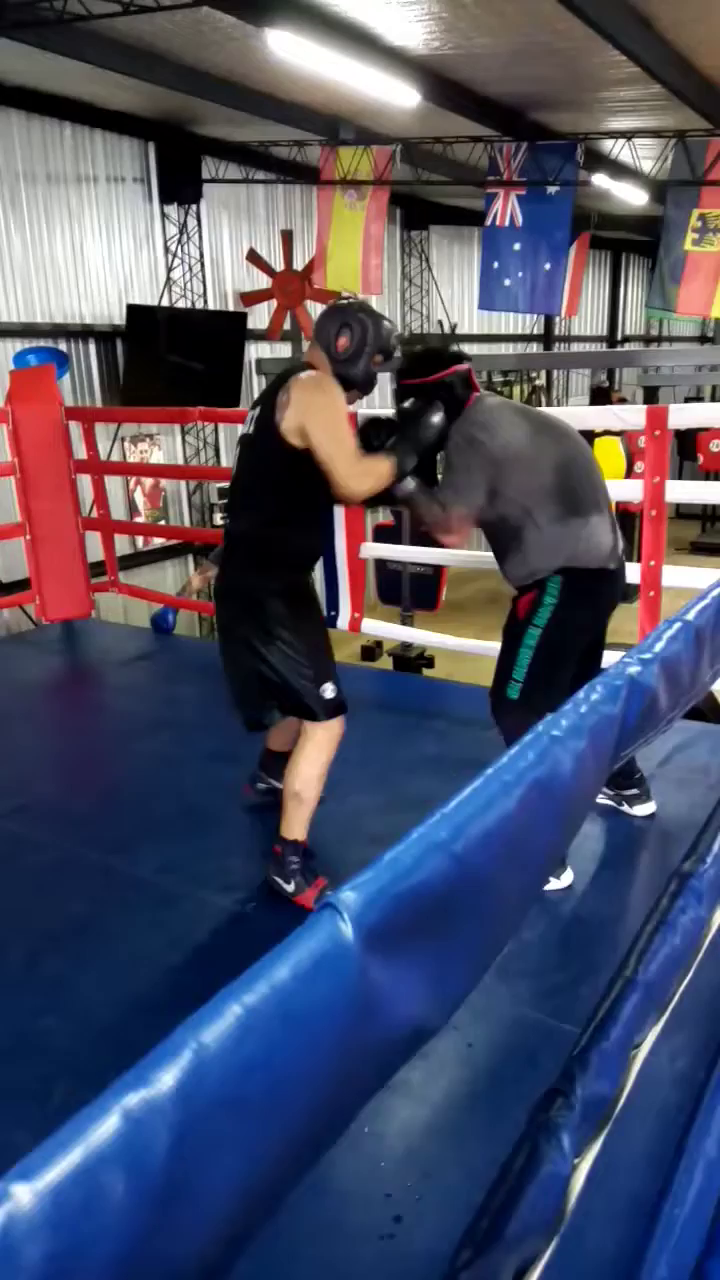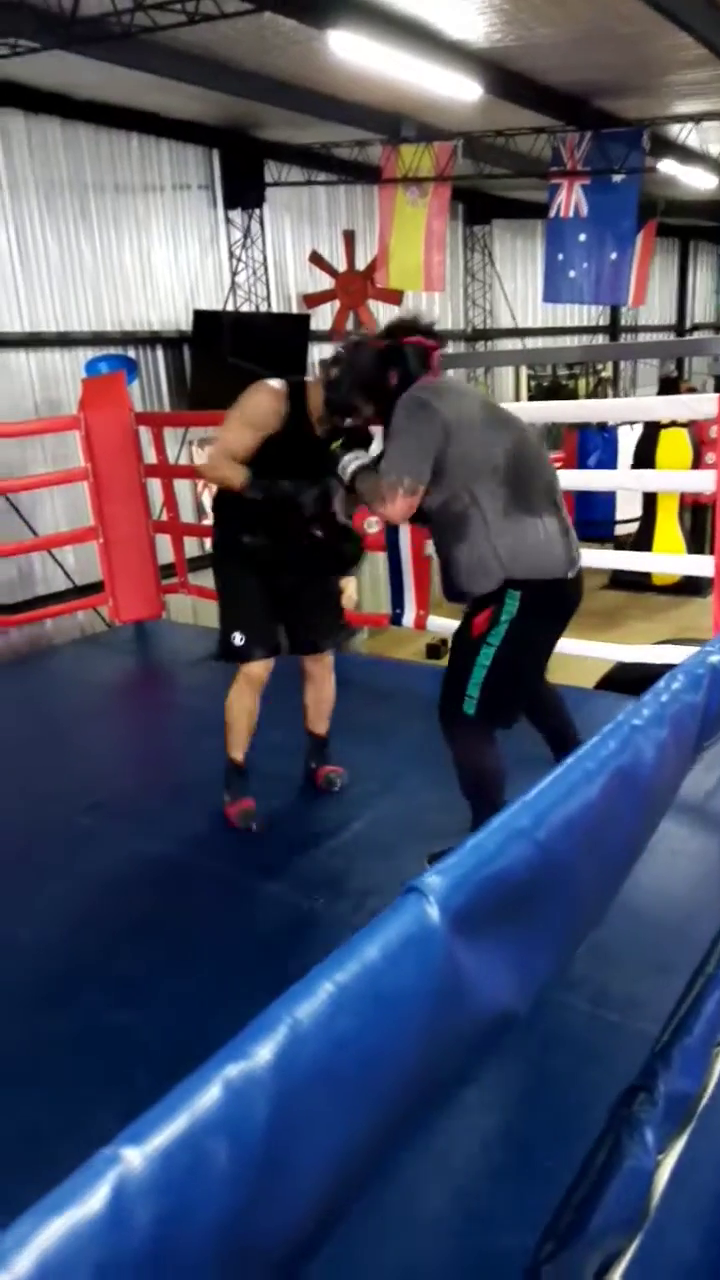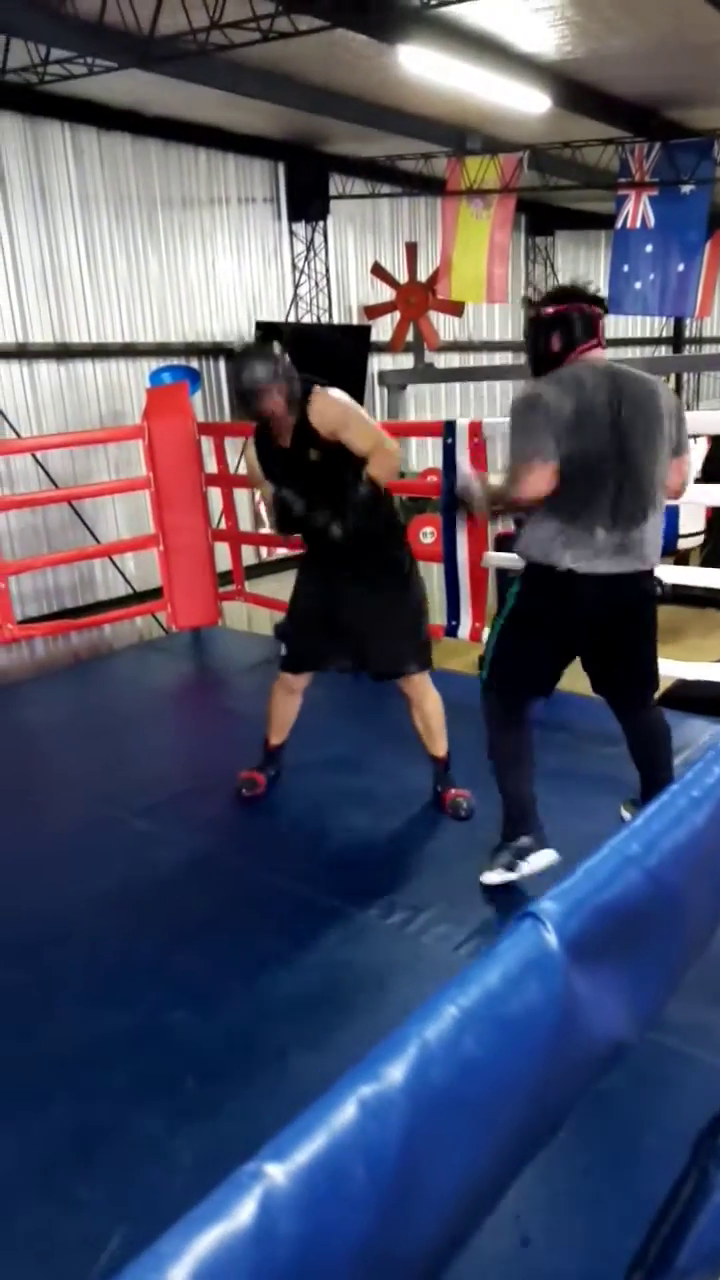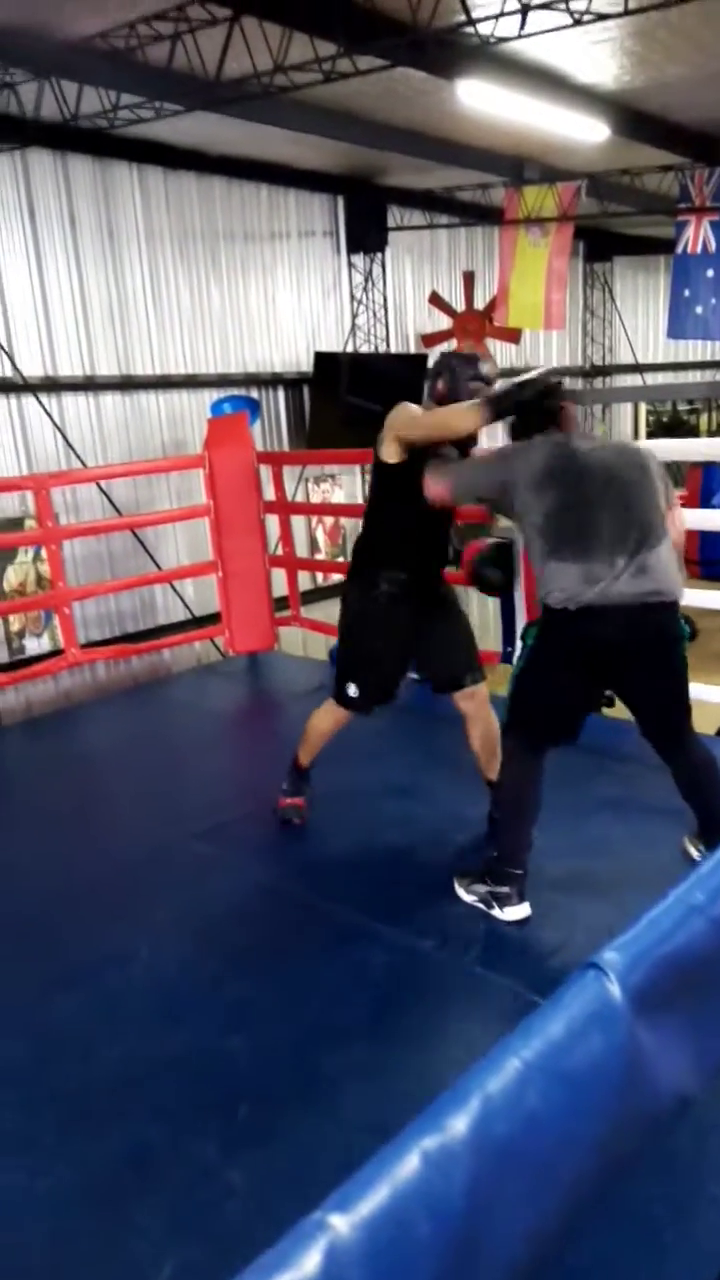
dt=1s
person 1, frame 1
left shoulder: (471, 432)
right shoulder: (505, 418)
left elbow: (450, 526)
left wrist: (403, 479)
right wrist: (423, 474)
left hip: (566, 577)
right hip: (599, 565)
left knee: (515, 706)
right knee: (580, 683)
right ankle: (629, 786)
person 1, frame 2
left shoulder: (421, 406)
right shoulder: (463, 407)
left elbow: (392, 503)
right elbow: (436, 499)
left wrist: (348, 457)
left hip: (521, 585)
right hip: (553, 574)
left knee: (466, 717)
right knee: (526, 684)
person 1, frame 3
left shoulder: (541, 398)
right shoulder: (658, 393)
left elbow: (532, 489)
right elbow: (673, 484)
left wrist: (485, 496)
left hip: (556, 580)
right hip: (632, 579)
left knee: (505, 698)
right knee: (635, 700)
left ankle: (524, 834)
person 1, frame 4
left shoulder: (518, 459)
right shoulder: (636, 456)
left elbow: (436, 489)
right elbow: (673, 536)
left hip: (576, 620)
right hip: (655, 613)
left knee: (524, 743)
left ankle: (505, 883)
person 2, frame 1
left shoulder: (290, 394)
right shoulder: (313, 389)
left elbow: (325, 480)
right elbow: (353, 483)
left wrist: (386, 445)
right wrist: (412, 446)
left hip: (273, 577)
right hip: (265, 587)
left knee: (307, 690)
right knee: (325, 718)
left ankle: (271, 772)
right ankle: (293, 864)
person 2, frame 2
right shoulder: (273, 399)
right elbow: (219, 464)
left wrist: (337, 531)
right wrist: (282, 490)
left hip: (301, 547)
right hip: (242, 550)
left knee: (320, 659)
right knee: (255, 668)
left ankle: (318, 756)
right ankle: (235, 778)
person 2, frame 3
left shoulder: (324, 406)
right shoulder: (263, 449)
left elbow: (384, 454)
left wrist: (352, 507)
right wrist: (285, 513)
left hip: (383, 565)
right hip: (323, 569)
left knee: (413, 679)
right knee: (293, 674)
left ankle: (444, 779)
right ankle: (269, 762)
person 2, frame 4
left shoulder: (461, 445)
right shoulder: (406, 420)
right elbow: (448, 422)
right wrist: (509, 400)
left hip: (429, 591)
right hip: (377, 595)
left knee: (473, 698)
right knee: (345, 705)
right ankle: (297, 777)
